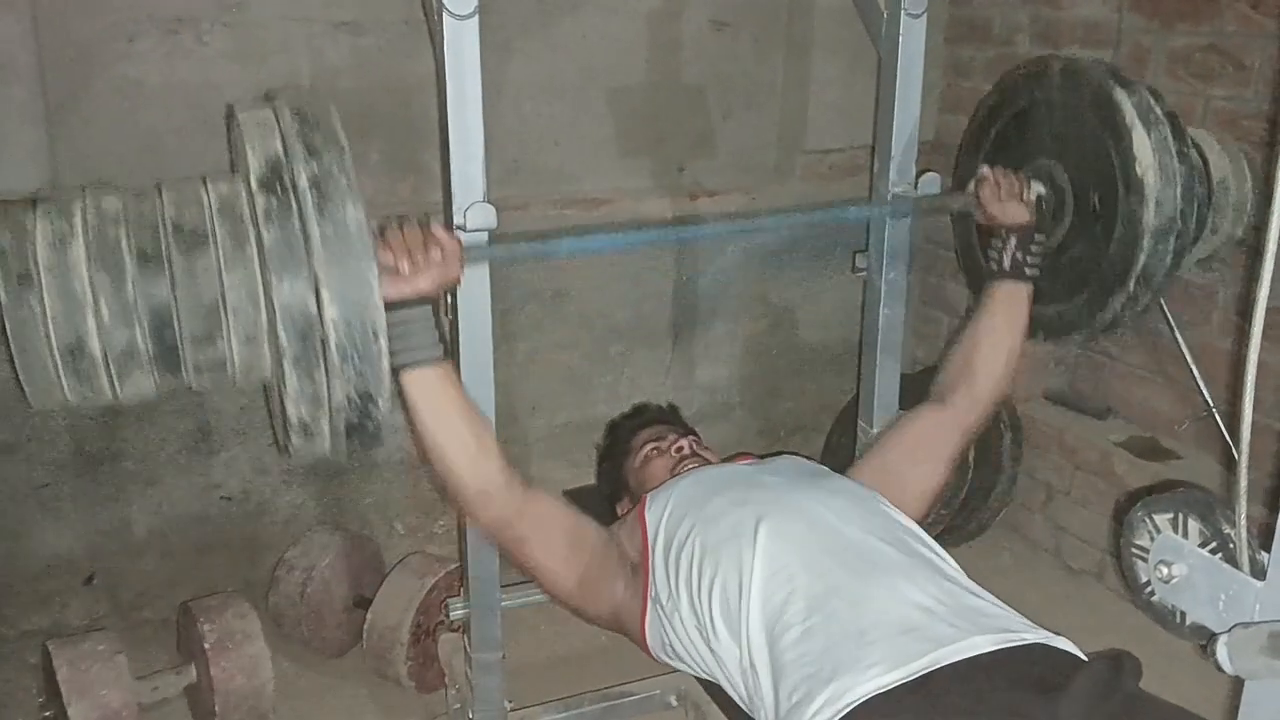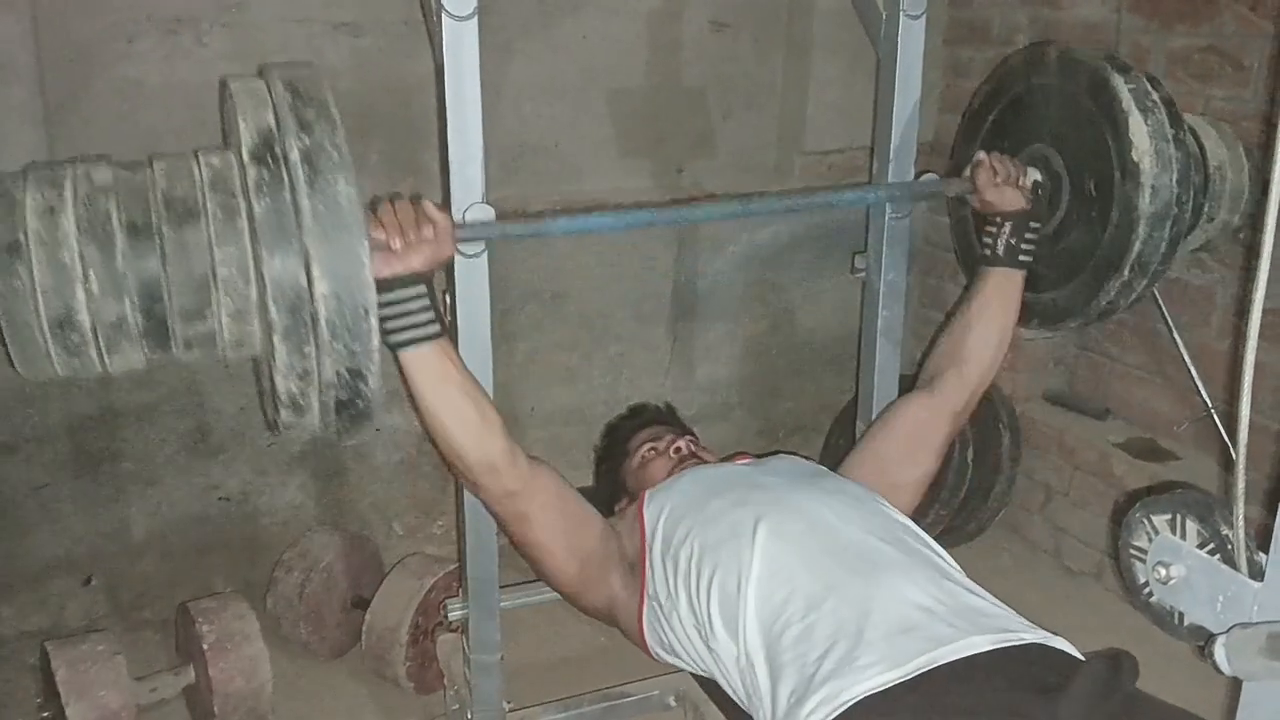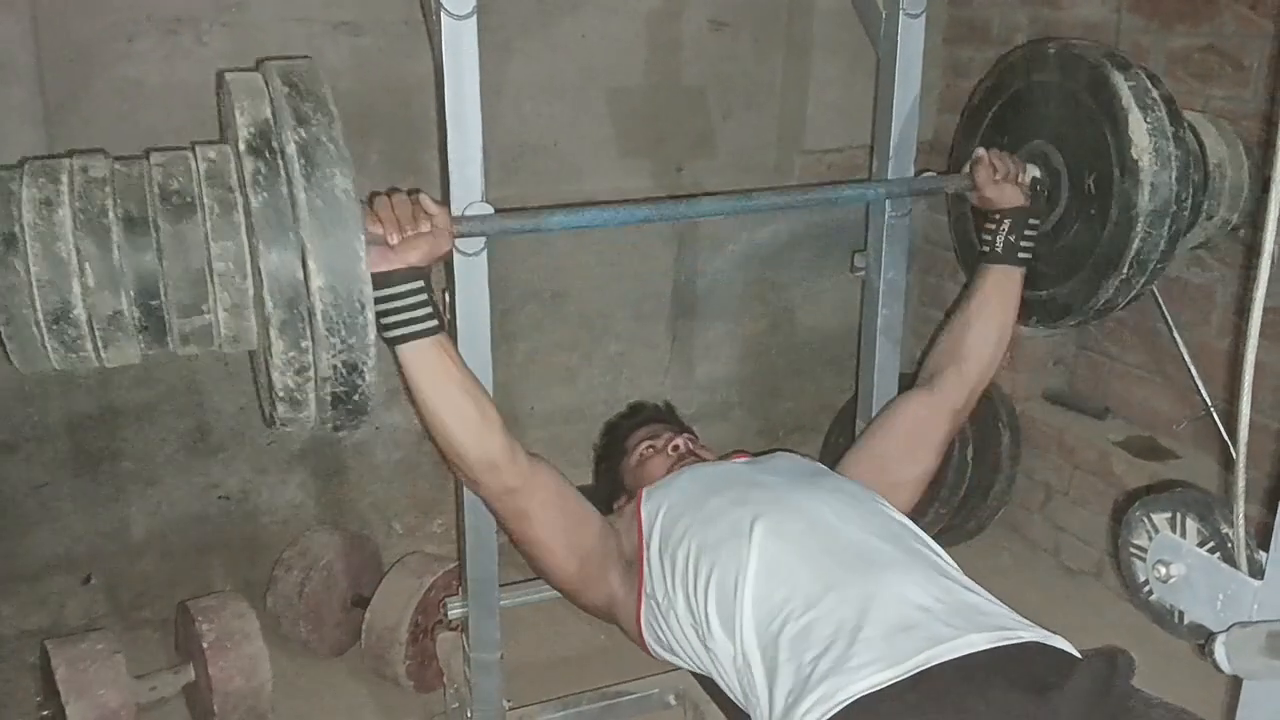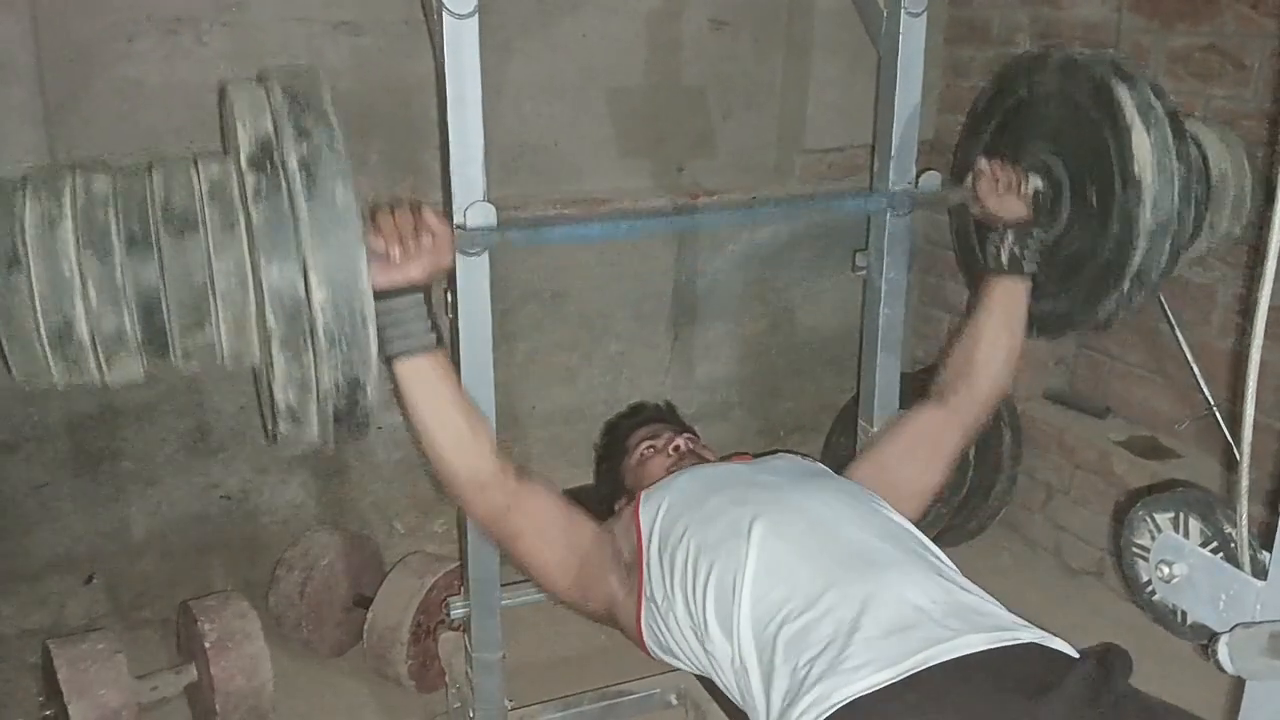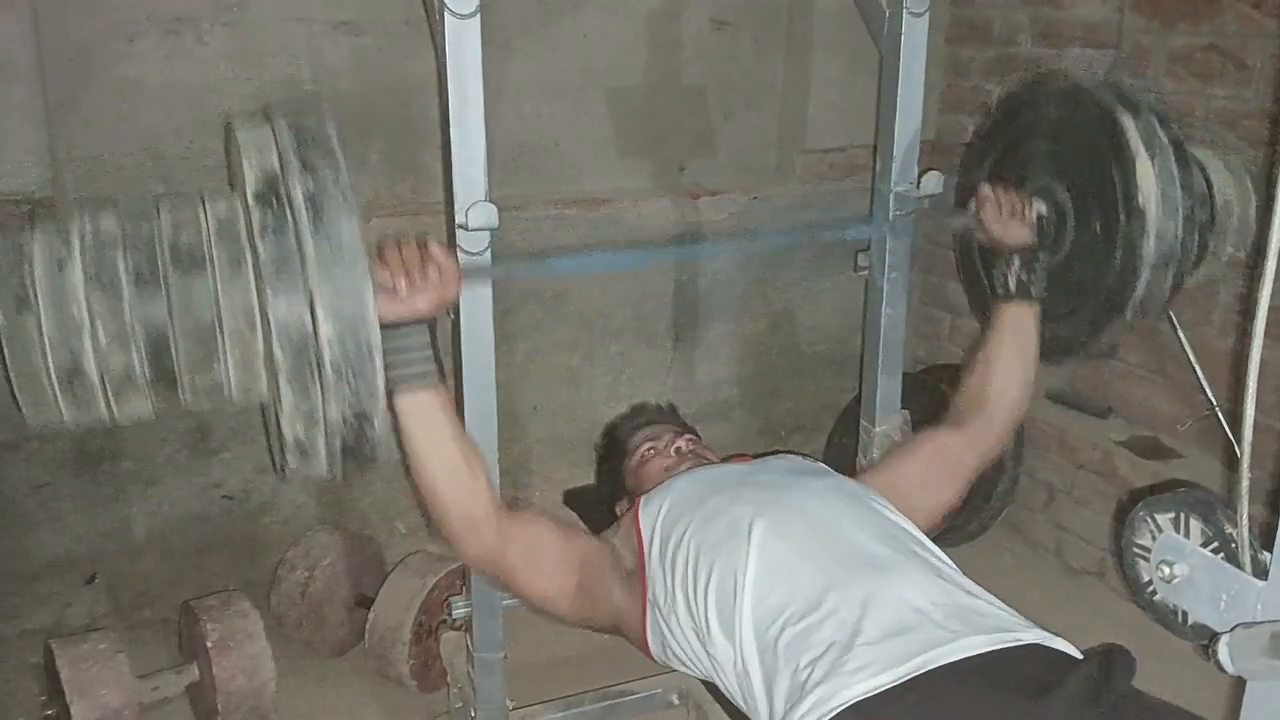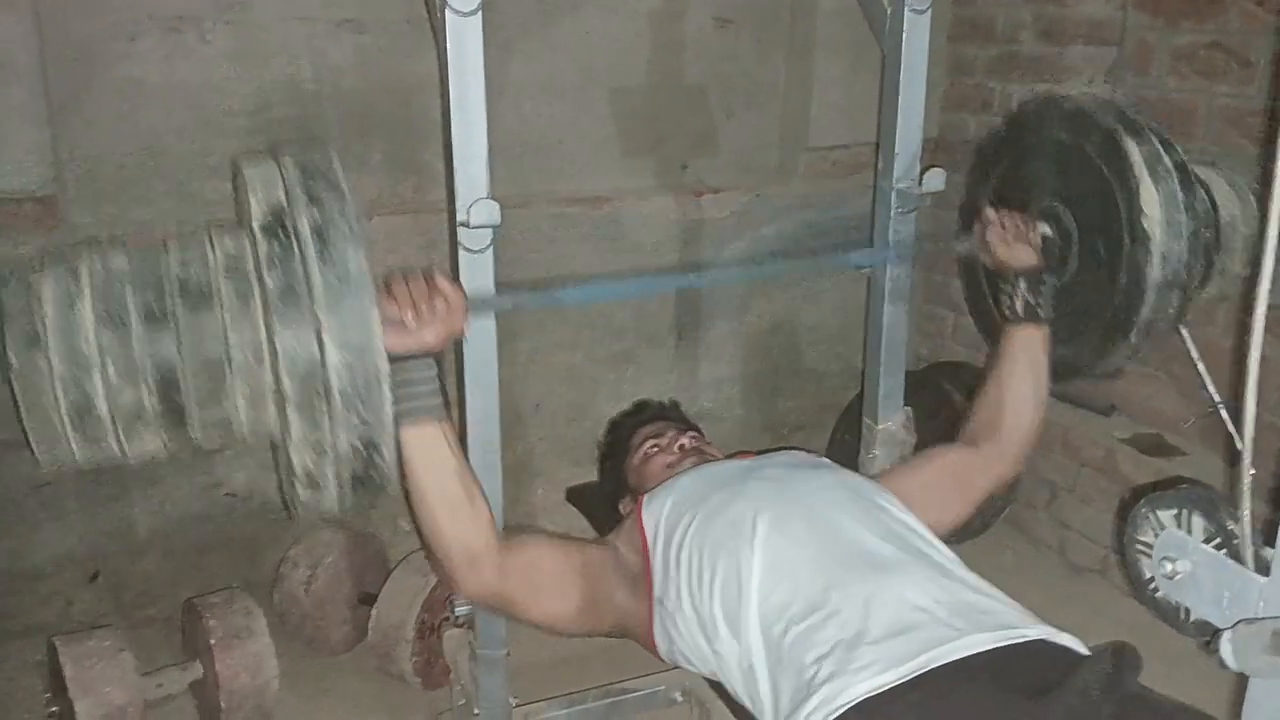
dt=0.1s
person 1, frame 1
left shoulder: (839, 490)
right shoulder: (632, 563)
left elbow: (960, 400)
right elbow: (491, 492)
left wrist: (1013, 248)
right wrist: (410, 313)
person 1, frame 2
left shoulder: (835, 493)
right shoulder: (628, 562)
left elbow: (946, 391)
right elbow: (499, 470)
left wrist: (1008, 235)
right wrist: (404, 291)
person 1, frame 3
left shoulder: (836, 492)
right shoulder: (626, 560)
left elbow: (945, 389)
right elbow: (497, 466)
left wrist: (1007, 232)
right wrist: (403, 286)
person 1, frame 4
left shoulder: (833, 487)
right shoulder: (627, 559)
left elbow: (958, 401)
right elbow: (485, 483)
left wrist: (1011, 239)
right wrist: (403, 303)
person 1, frame 5
left shoulder: (835, 490)
right shoulder: (628, 568)
left elbow: (977, 428)
right elbow: (479, 527)
left wrist: (1018, 265)
right wrist: (408, 335)
person 1, frame 6
left shoulder: (838, 485)
right shoulder: (638, 559)
left elbow: (995, 447)
right elbow: (479, 562)
left wrist: (1024, 285)
right wrist: (414, 373)
